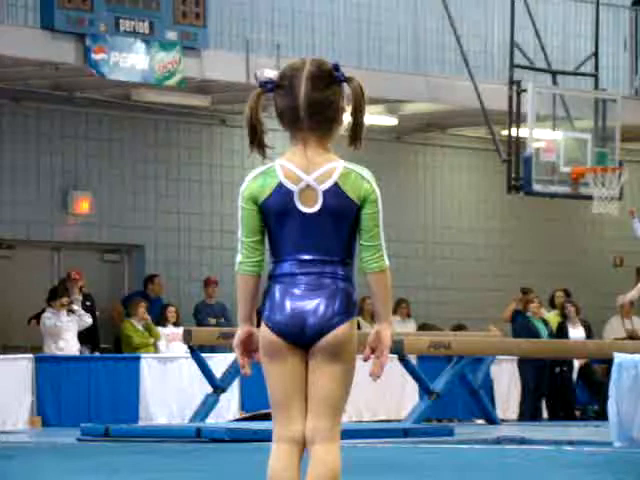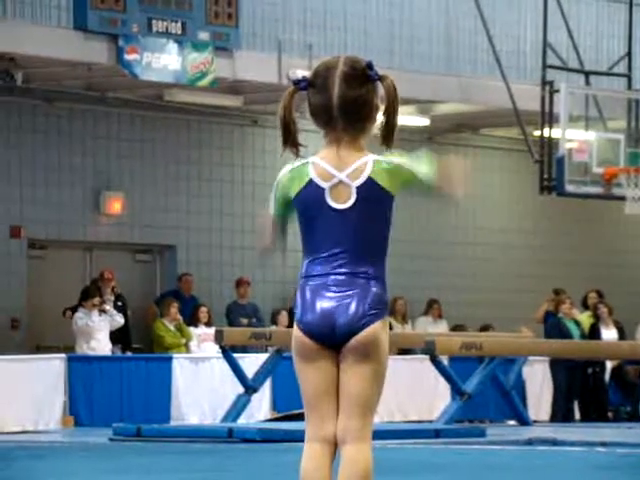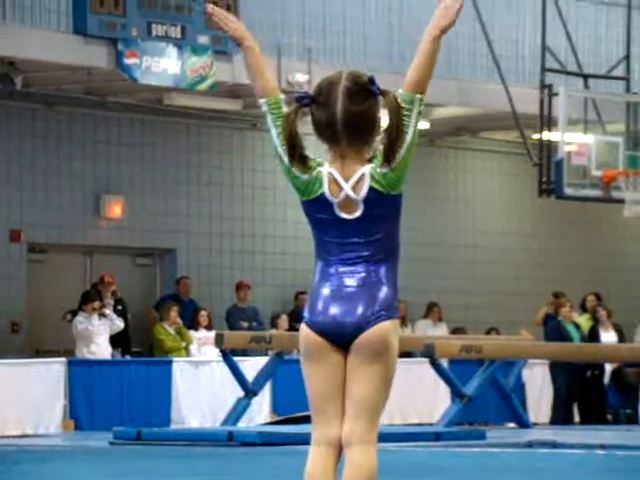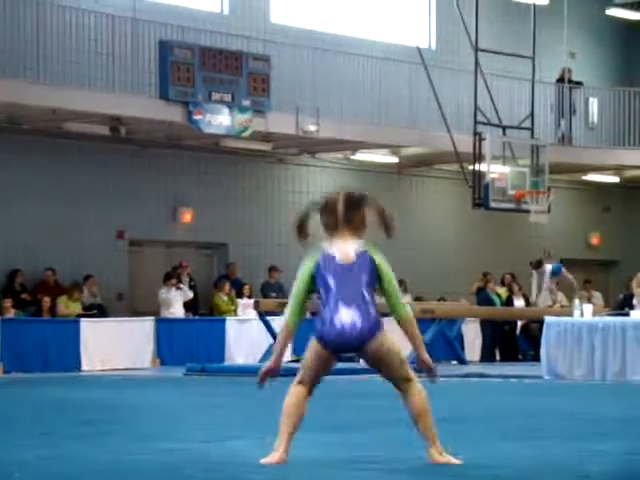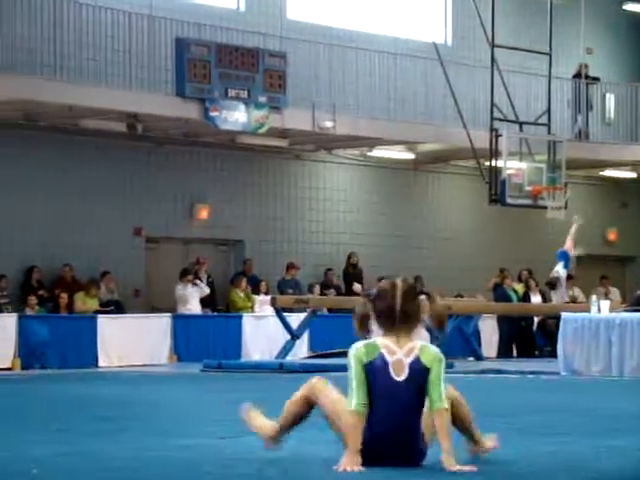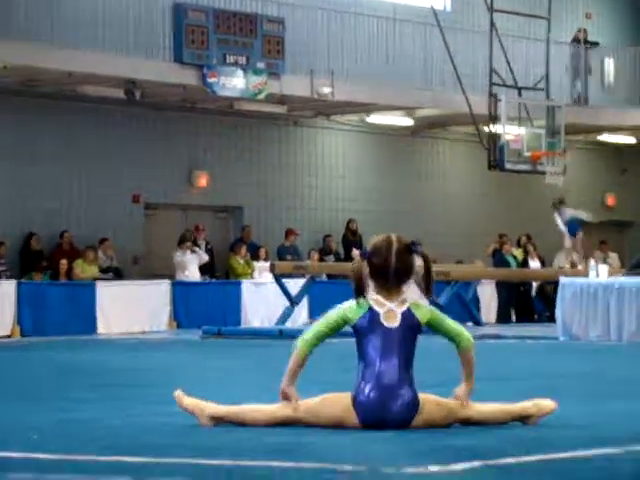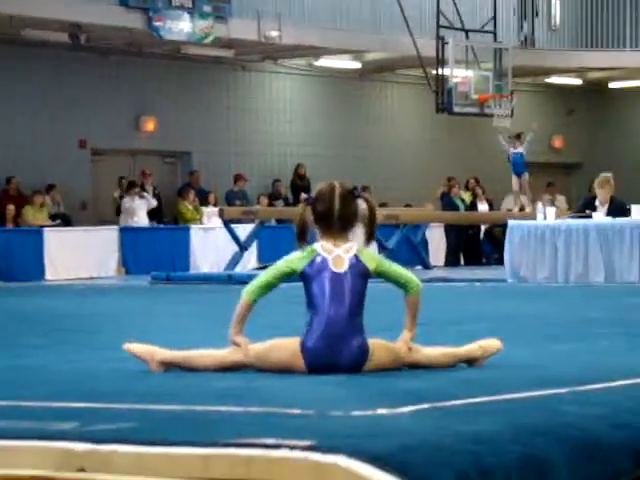
dt=0.7s
person 1, frame 1
left shoulder: (258, 182)
right shoulder: (359, 182)
left elbow: (249, 260)
right elbow: (374, 258)
left wrist: (244, 323)
right wrist: (384, 322)
left hip: (281, 313)
right hip: (333, 313)
left knee: (287, 436)
right knee: (323, 436)
person 1, frame 2
left shoulder: (293, 178)
right shoulder: (392, 173)
left elbow: (276, 224)
right elbow: (436, 172)
left wrist: (271, 233)
right wrist: (451, 175)
left hip: (312, 312)
right hip: (365, 312)
left knee: (318, 437)
right knee: (355, 436)
person 1, frame 3
left shoulder: (306, 180)
right shoulder: (387, 176)
left elbow: (271, 106)
right elbow: (412, 100)
left wrist: (245, 42)
left hip: (322, 316)
right hip: (374, 318)
left knee: (324, 437)
right knee: (360, 437)
person 1, frame 4
left shoulder: (314, 261)
right shoulder: (373, 257)
left elbow: (293, 312)
right elbow: (401, 308)
left wrist: (276, 358)
right wrist: (422, 352)
left hip: (331, 332)
right hip: (366, 331)
left knee: (302, 385)
right knee: (408, 383)
person 1, frame 5
left shoulder: (362, 351)
right shoulder: (432, 356)
left elbow: (359, 405)
right elbow: (440, 404)
left wrist: (352, 454)
right wrist: (447, 456)
left hip: (371, 451)
right hip: (411, 454)
left knee: (316, 386)
right knee: (450, 395)
left ankle: (274, 432)
right ankle: (478, 442)
person 1, frame 6
left shoulder: (354, 309)
right shoulder: (419, 311)
left elbow: (306, 341)
right elbow: (465, 339)
left wrist: (288, 385)
right wrist: (467, 385)
left hip: (365, 407)
right hip: (407, 408)
left knee: (290, 411)
right knee: (463, 410)
left ankle: (213, 412)
right ankle: (526, 410)
person 1, frame 7
left shoulder: (303, 257)
right shoulder: (365, 257)
left elbow: (252, 289)
right elbow: (413, 284)
left wrist: (235, 333)
right wrist: (408, 332)
left hip: (313, 353)
right hip: (356, 354)
left knee: (240, 355)
right knee: (409, 354)
left ankle: (164, 357)
right ankle: (471, 352)
